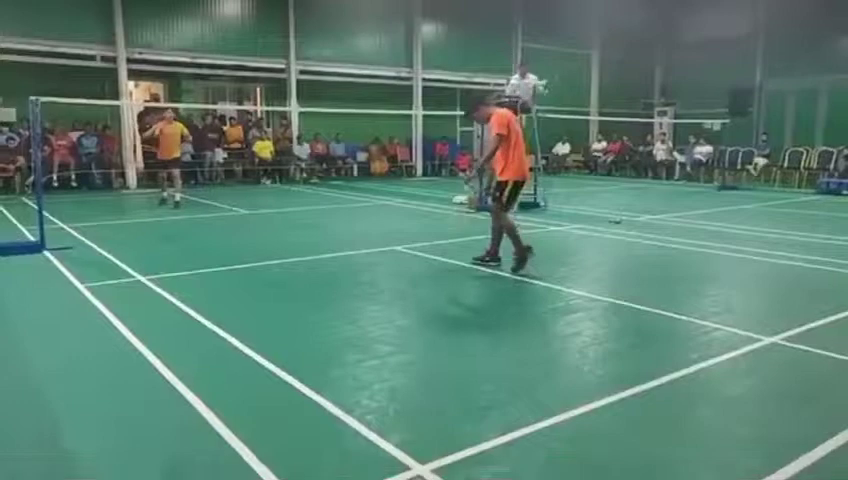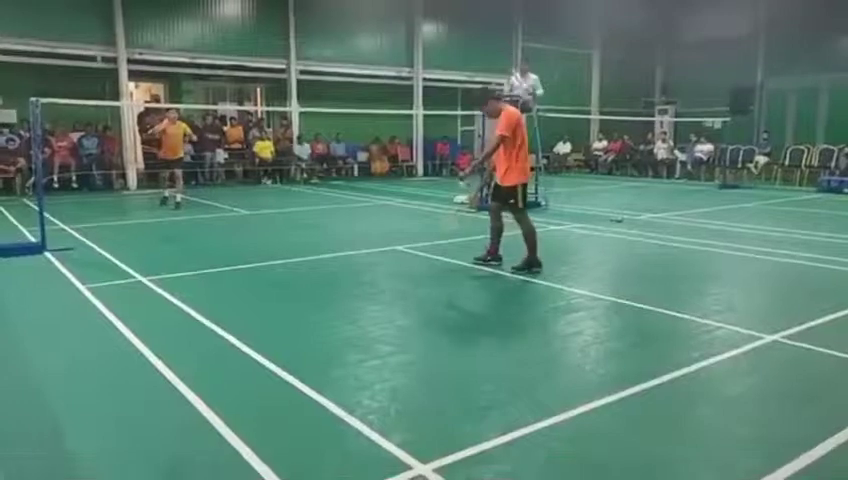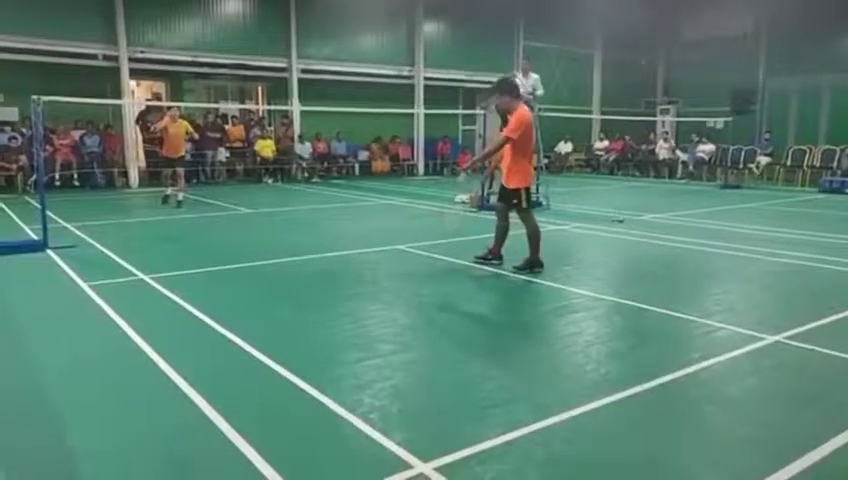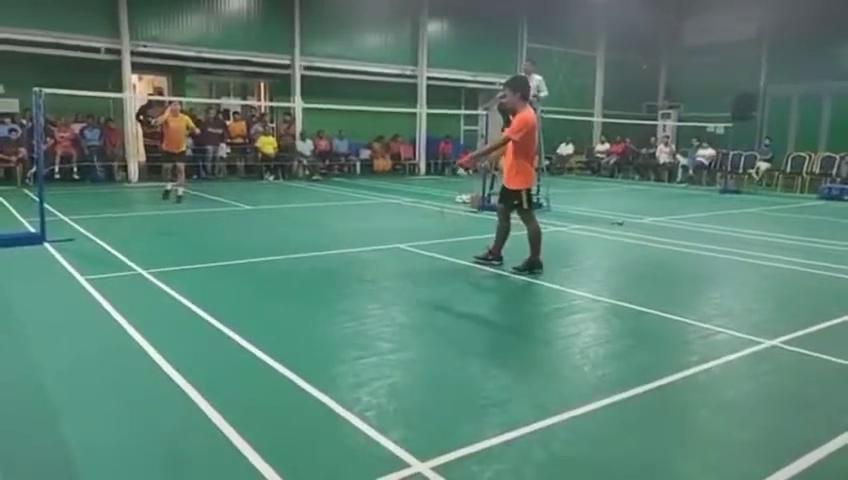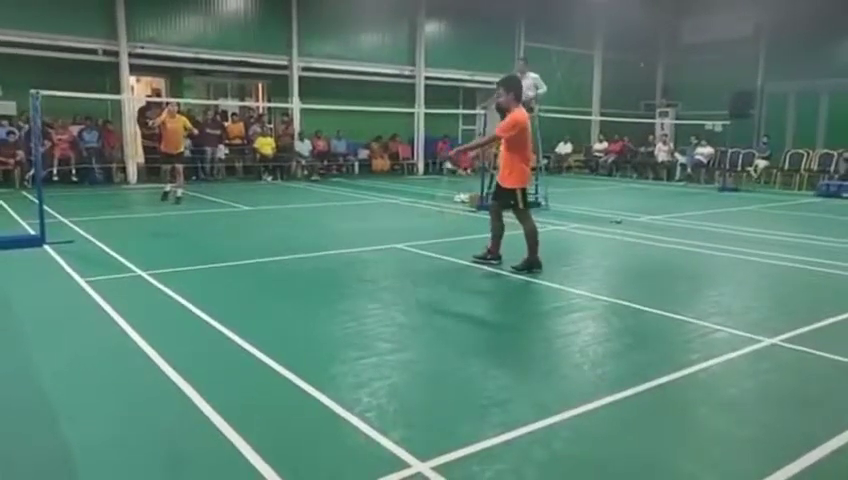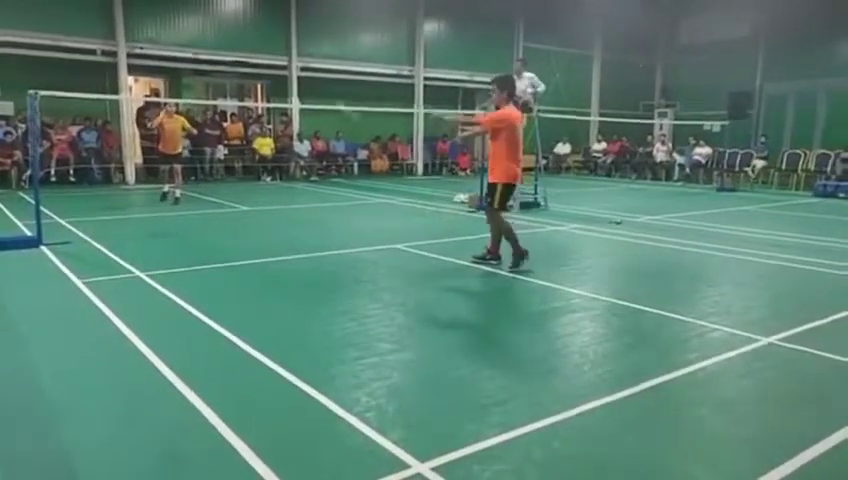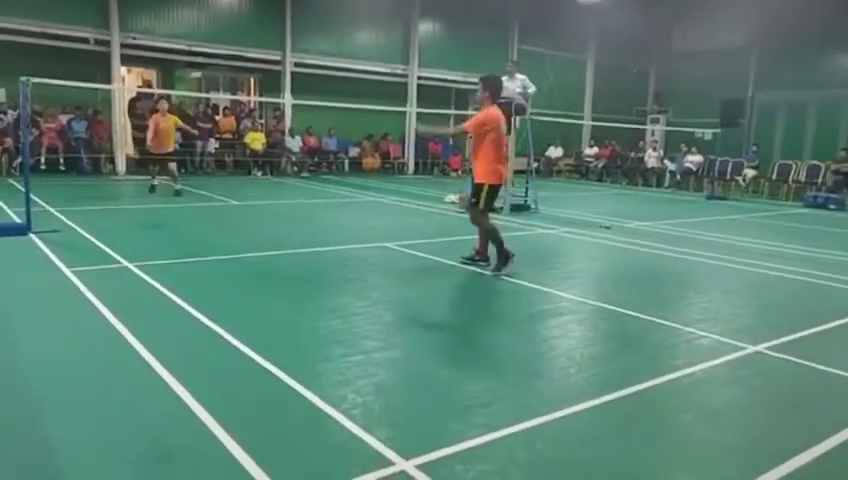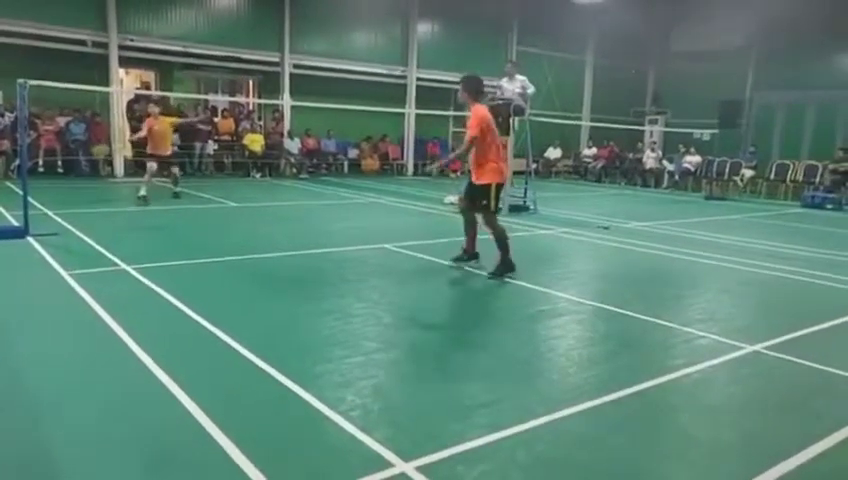
dt=0.3s
person 1, frame 1
left shoulder: (500, 115)
right shoulder: (501, 117)
left elbow: (494, 146)
left wrist: (477, 169)
right wrist: (488, 170)
left hip: (513, 173)
right hip: (507, 172)
left knee: (499, 211)
right knee: (496, 211)
left ankle: (521, 249)
right ankle: (493, 254)
person 1, frame 2
left shoulder: (509, 114)
right shoulder: (505, 115)
left elbow: (494, 145)
left wrist: (474, 165)
right wrist: (489, 171)
left hip: (515, 175)
right hip: (504, 174)
left knee: (520, 216)
right knee: (494, 210)
left ankle: (533, 260)
right ankle: (493, 253)
person 1, frame 3
left shoulder: (521, 115)
right shoulder: (516, 115)
left elbow: (498, 145)
left wrist: (474, 162)
right wrist: (494, 166)
left hip: (519, 177)
right hip: (509, 175)
left knee: (526, 216)
right knee: (501, 212)
left ankle: (535, 261)
right ankle: (495, 253)
person 1, frame 4
left shoulder: (525, 117)
right shoulder: (521, 116)
left elbow: (499, 143)
left wrist: (473, 156)
left hip: (520, 177)
right hip: (511, 176)
left knee: (528, 217)
right knee: (503, 213)
left ankle: (535, 261)
right ankle: (495, 254)
person 1, frame 5
left shoulder: (516, 118)
right shoulder: (516, 116)
left elbow: (488, 139)
right elbow: (496, 139)
left wrist: (460, 150)
right wrist: (475, 150)
left hip: (516, 177)
right hip: (506, 175)
left knee: (523, 217)
right knee: (495, 209)
left ankle: (533, 260)
right ankle: (493, 252)
person 1, frame 6
left shoulder: (504, 115)
right shoulder: (511, 114)
left elbow: (472, 121)
right elbow: (485, 128)
right wrist: (466, 134)
left hip: (503, 174)
right hip: (501, 173)
left knee: (493, 214)
right knee: (493, 213)
left ankle: (518, 251)
right ankle: (493, 252)
person 1, frame 7
left shoulder: (487, 115)
right shoulder: (495, 114)
left elbow: (457, 131)
left wrist: (429, 130)
left hip: (488, 175)
right hip: (486, 173)
left knee: (477, 216)
right knee: (479, 214)
left ankle: (503, 253)
right ankle: (482, 254)
person 1, frame 8
left shoulder: (478, 114)
right shoulder: (478, 112)
left elbow: (466, 147)
left wrist: (443, 163)
left hip: (491, 174)
right hip: (480, 173)
left knee: (489, 218)
right knee: (465, 207)
left ankle: (506, 262)
right ankle: (469, 251)
